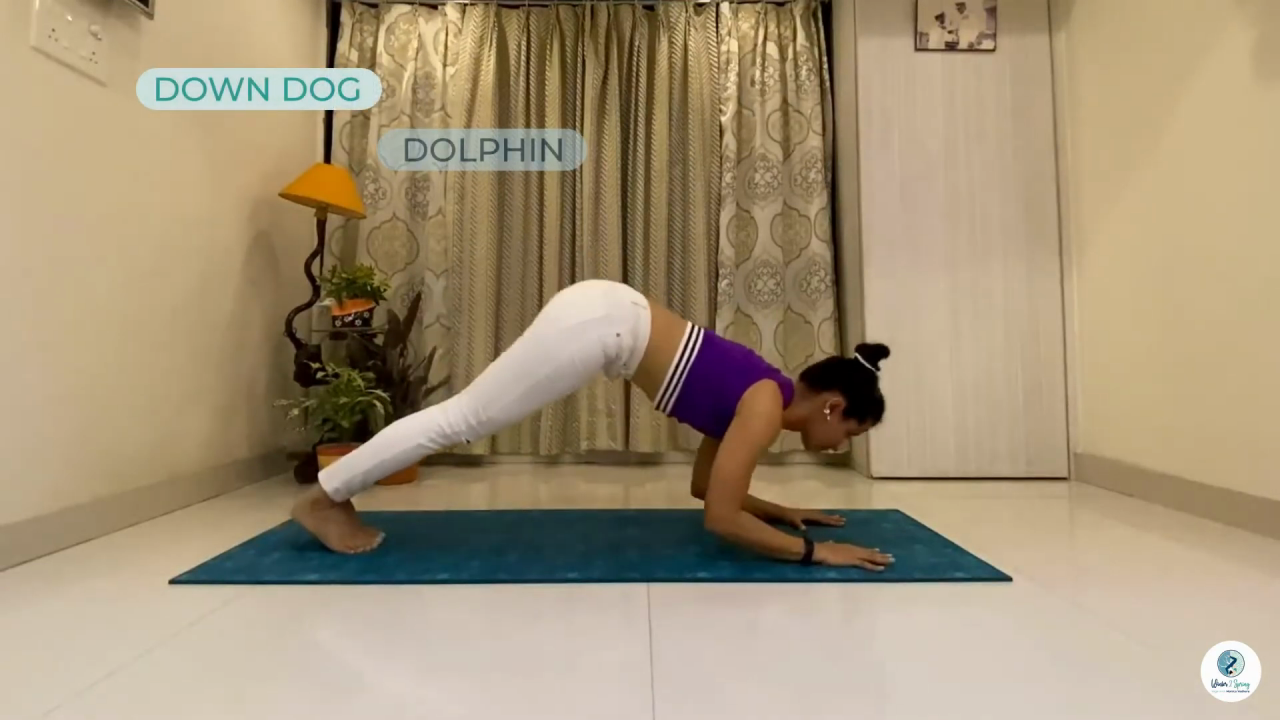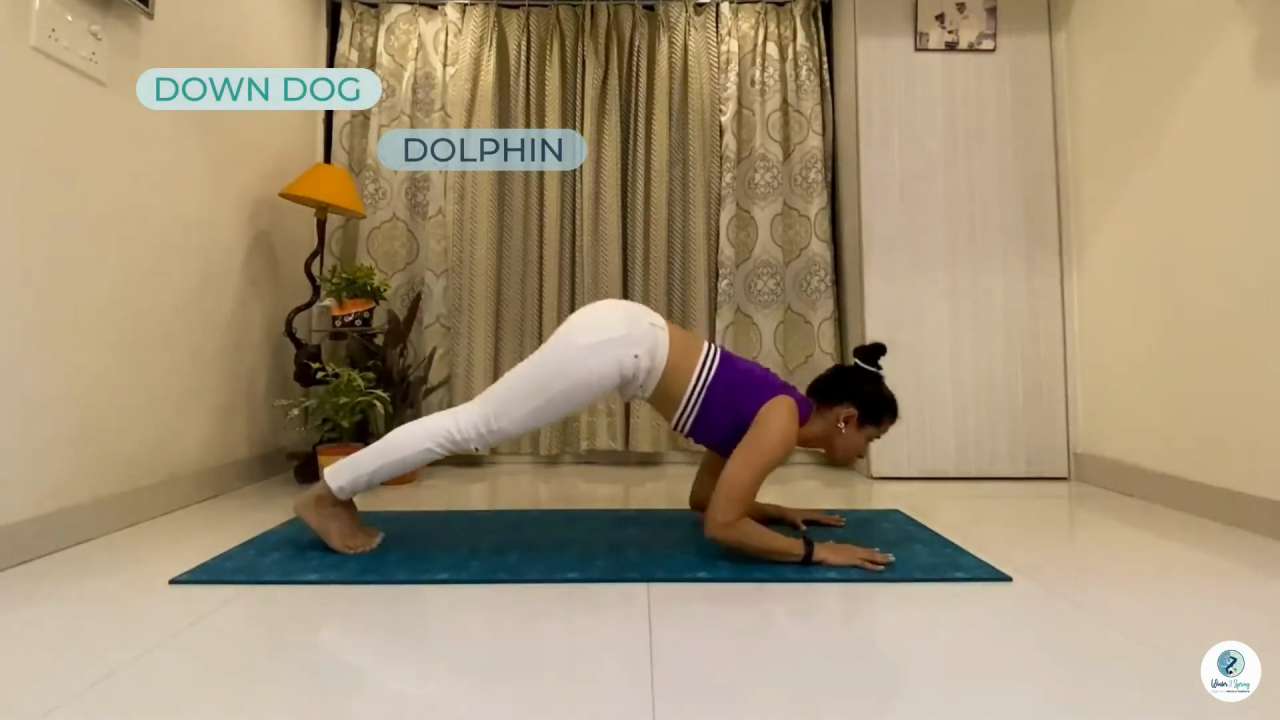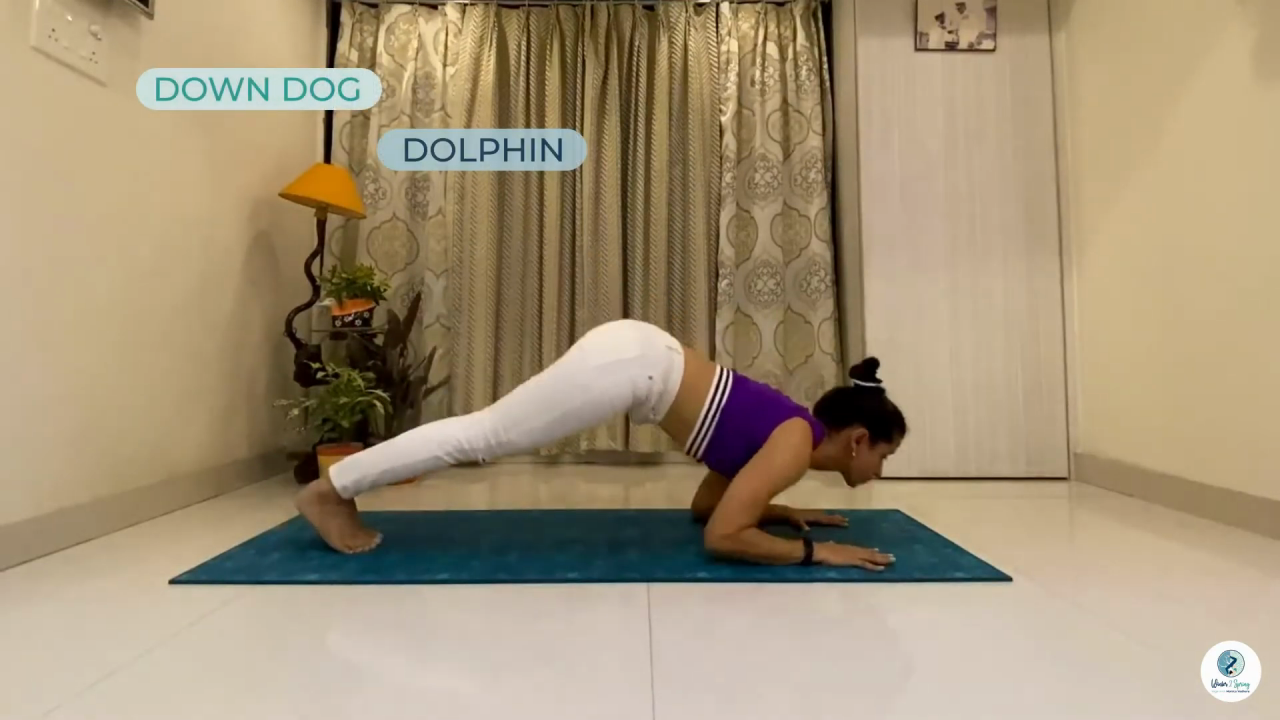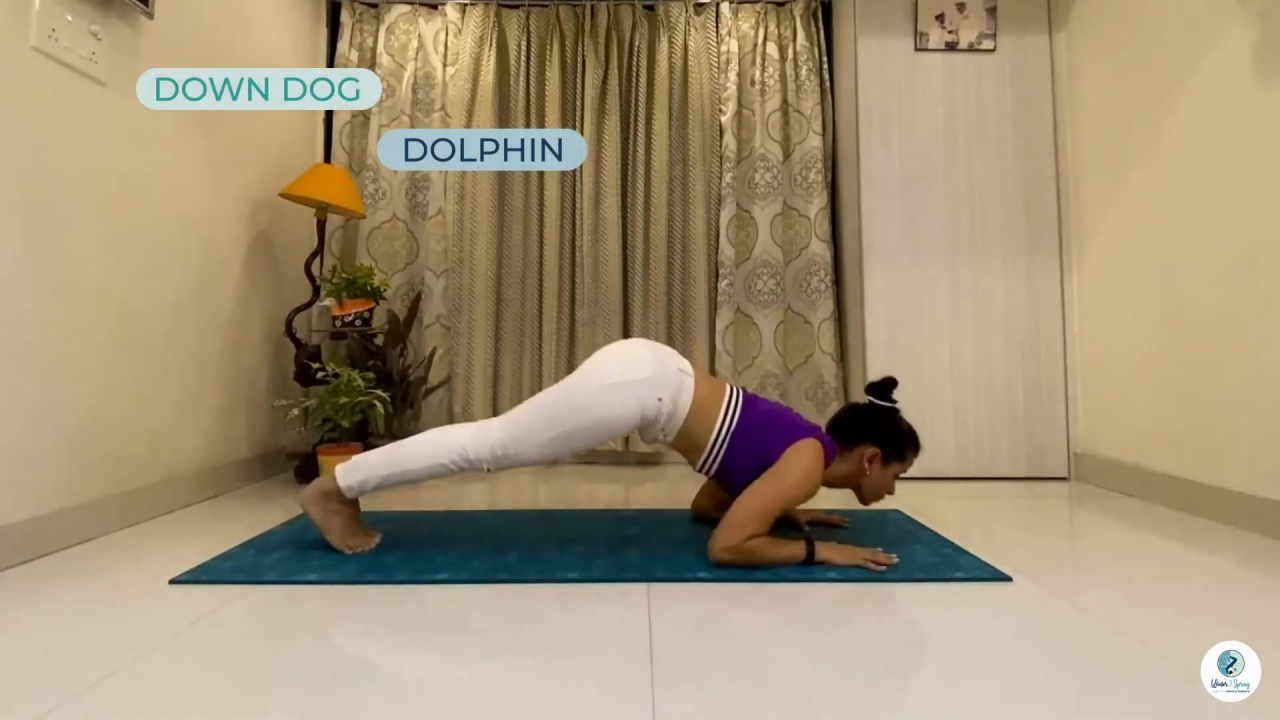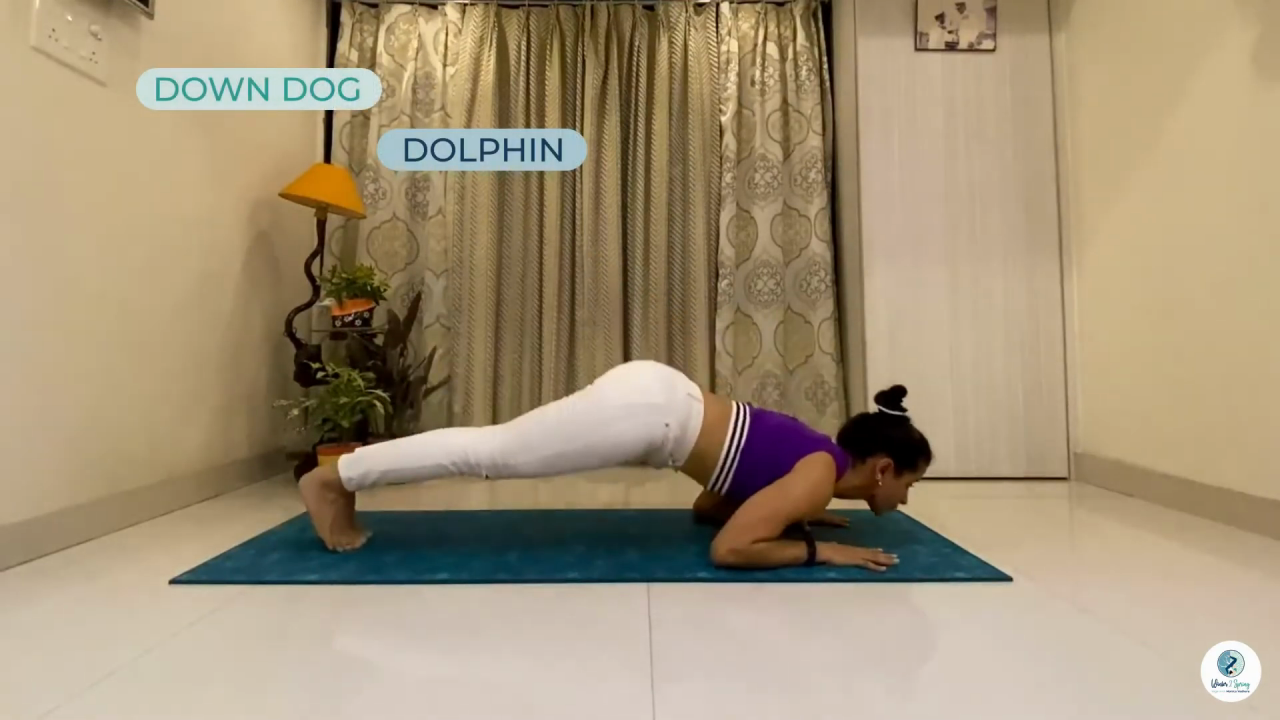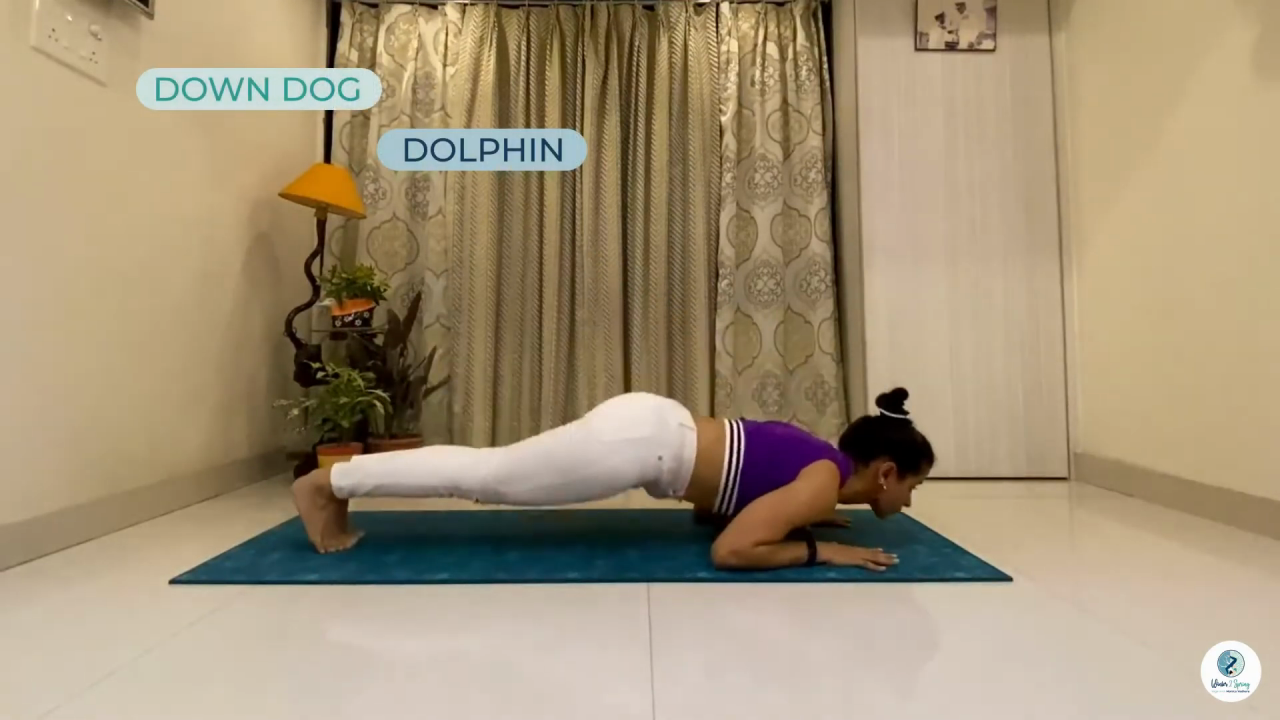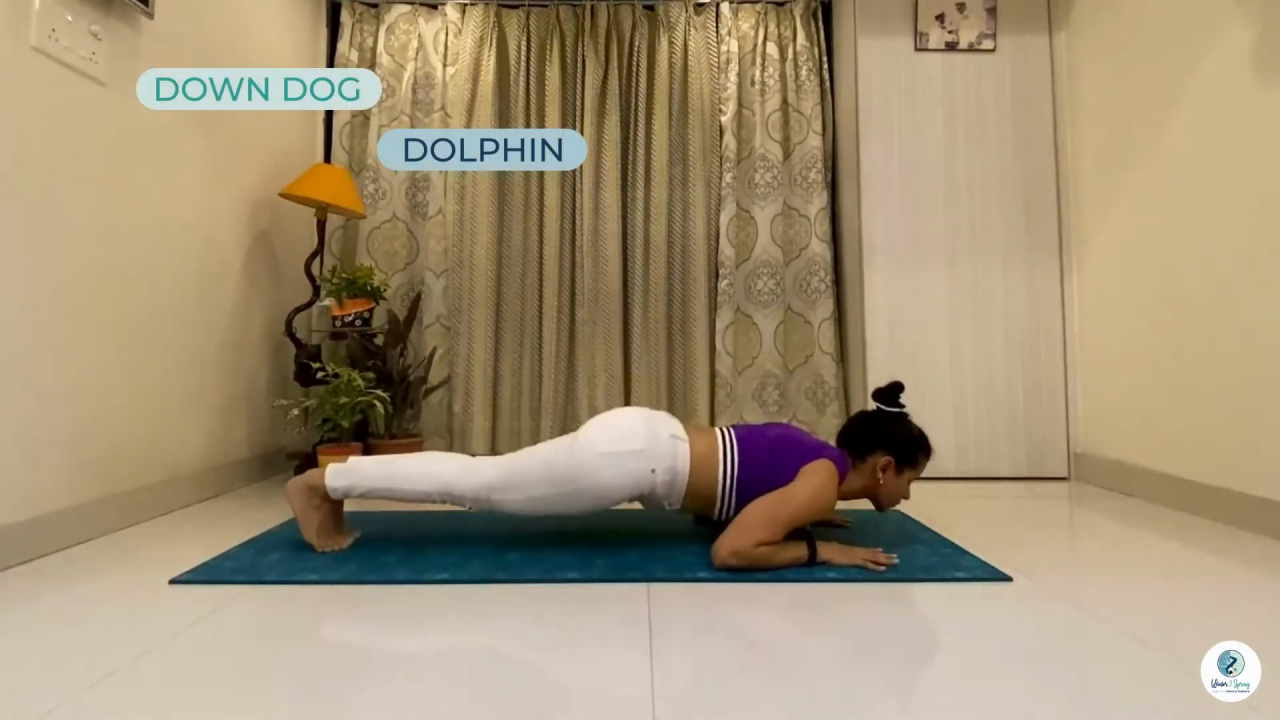
dt=0.1s
person 1, frame 1
left shoulder: (755, 397)
right shoulder: (769, 404)
left elbow: (707, 488)
right elbow: (722, 517)
left wrist: (781, 511)
right wrist: (813, 549)
left hip: (608, 312)
right hip: (599, 320)
left knee: (467, 416)
right knee: (467, 417)
left ankle: (336, 495)
right ankle: (324, 496)
person 1, frame 2
left shoulder: (766, 411)
right shoulder: (783, 421)
left elbow: (704, 497)
right elbow: (722, 525)
left wrist: (782, 514)
right wrist: (813, 551)
left hip: (623, 329)
right hip: (619, 342)
left knee: (474, 423)
right knee: (476, 426)
left ankle: (342, 491)
right ankle: (329, 494)
person 1, frame 3
left shoulder: (785, 432)
right shoulder: (798, 444)
left elbow: (706, 504)
right elbow: (723, 537)
left wrist: (787, 513)
right wrist: (814, 550)
left hip: (634, 351)
right hip: (630, 361)
left knee: (483, 433)
right knee: (483, 436)
left ankle: (342, 488)
right ankle: (331, 489)
person 1, frame 4
left shoulder: (792, 449)
right shoulder: (809, 462)
left elbow: (706, 508)
right elbow: (727, 546)
left wrist: (790, 516)
right wrist: (816, 551)
left hip: (644, 368)
right hip: (641, 383)
left knee: (489, 441)
right knee: (489, 446)
left ankle: (348, 485)
right ankle: (336, 488)
person 1, frame 5
left shoulder: (812, 453)
right shoulder: (822, 478)
left elbow: (710, 506)
right elbow: (729, 549)
left wrist: (795, 517)
right wrist: (816, 548)
left hip: (652, 393)
right hip: (647, 407)
left knee: (489, 448)
right knee: (489, 452)
left ankle: (343, 476)
right ankle: (335, 477)
person 1, frame 6
left shoulder: (813, 458)
right shoulder: (825, 485)
left elbow: (714, 512)
right elbow: (729, 550)
left wrist: (796, 523)
right wrist: (817, 548)
left hip: (649, 422)
right hip: (644, 441)
left knee: (486, 472)
right knee: (484, 477)
left ankle: (339, 482)
right ankle: (329, 483)
person 1, frame 7
left shoulder: (810, 456)
right shoulder: (824, 484)
left elbow: (732, 509)
right elbow: (732, 551)
left wrist: (799, 520)
right wrist: (819, 549)
left hip: (644, 434)
right hip: (637, 454)
left knee: (480, 478)
right knee: (478, 484)
left ankle: (334, 483)
right ankle: (323, 483)
